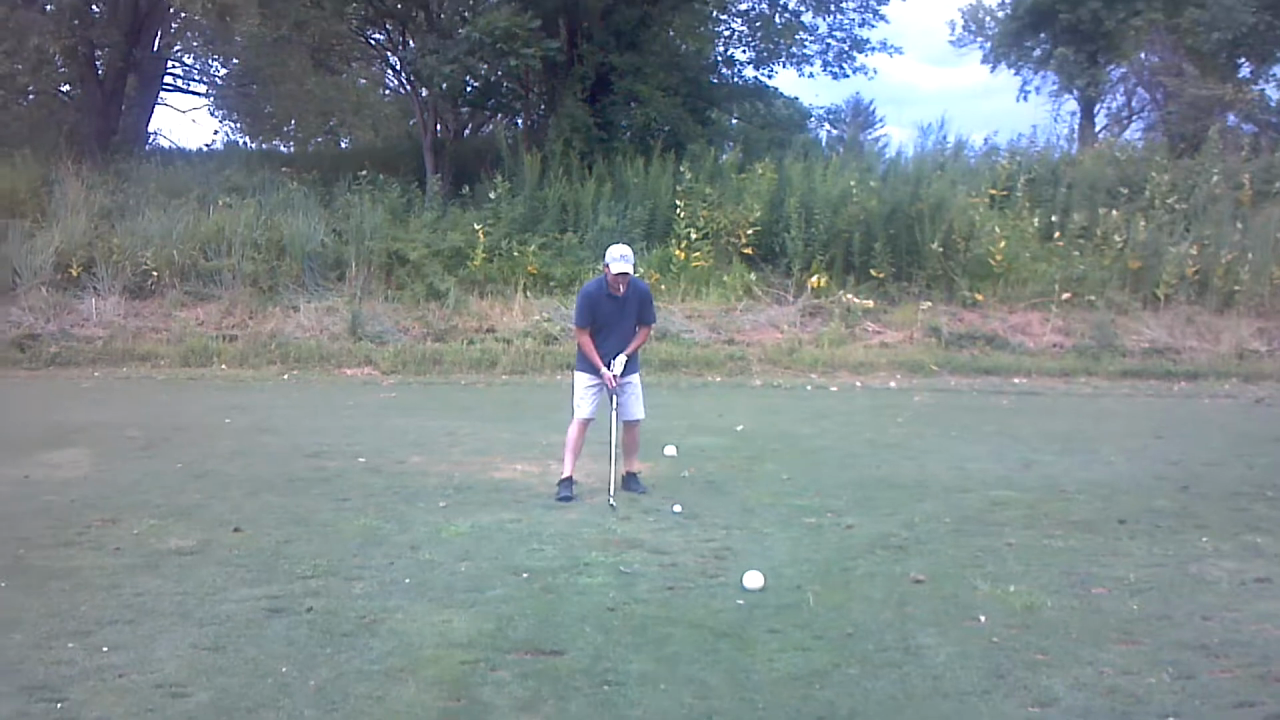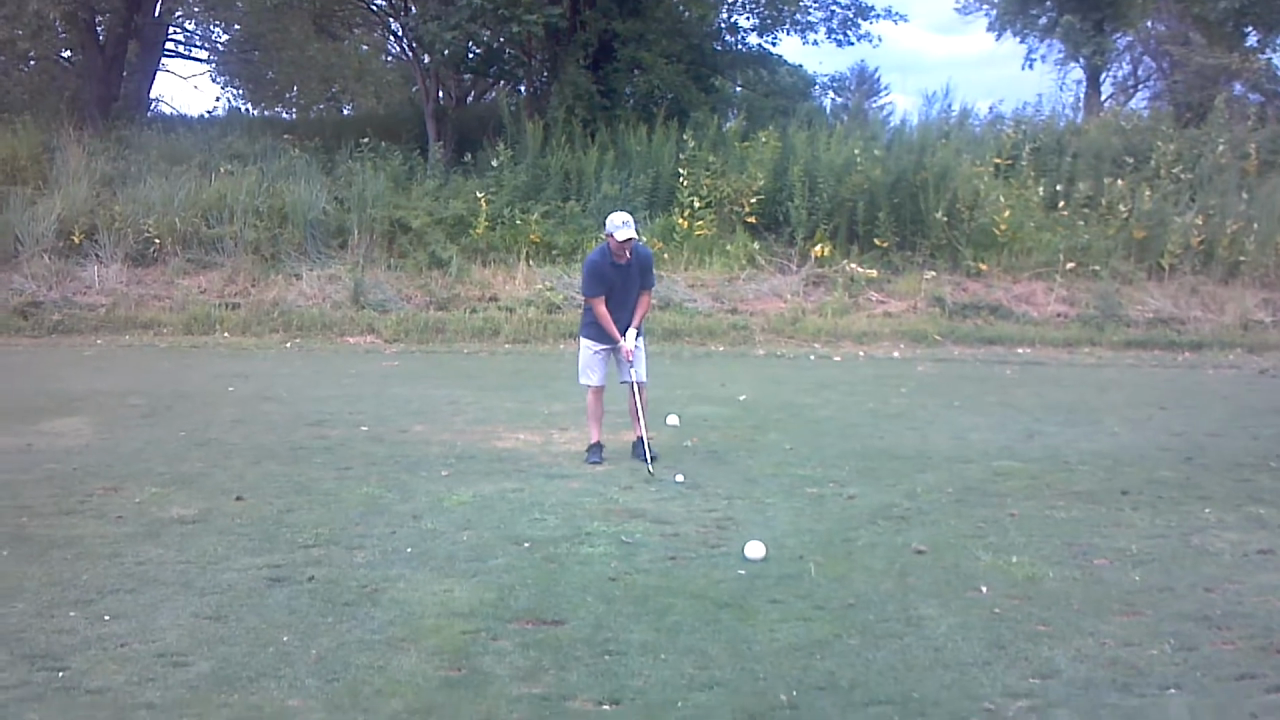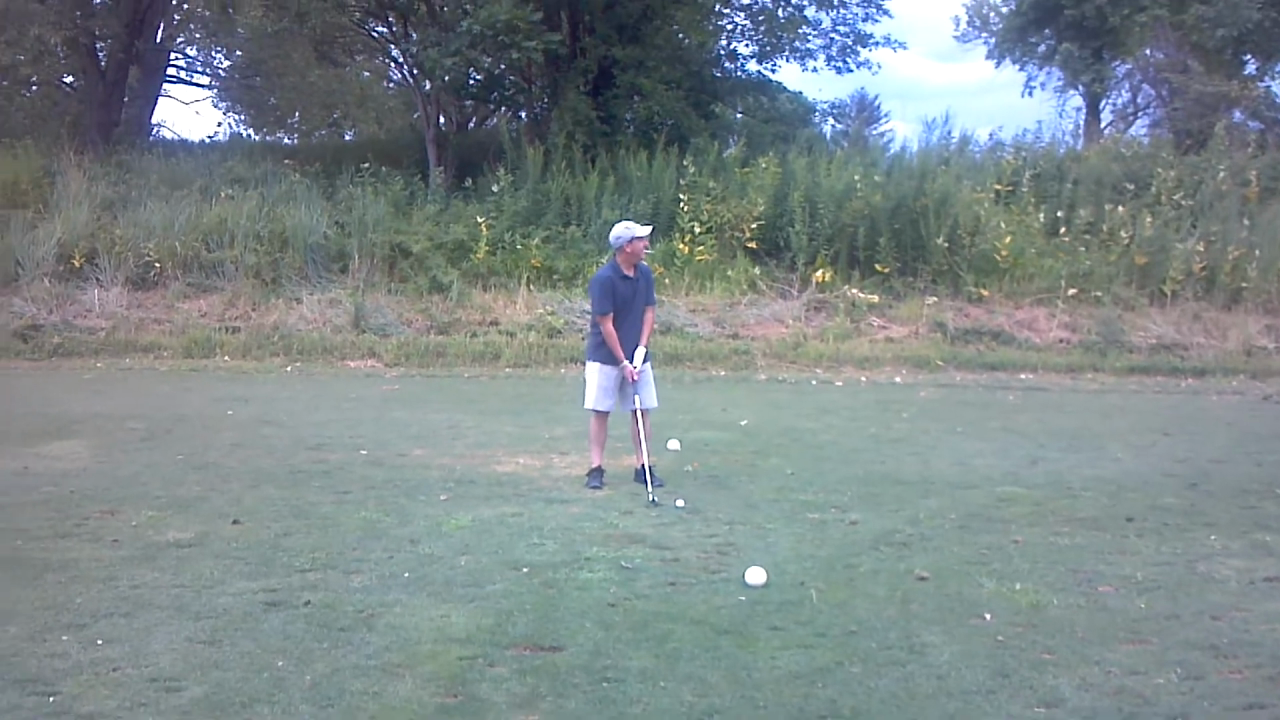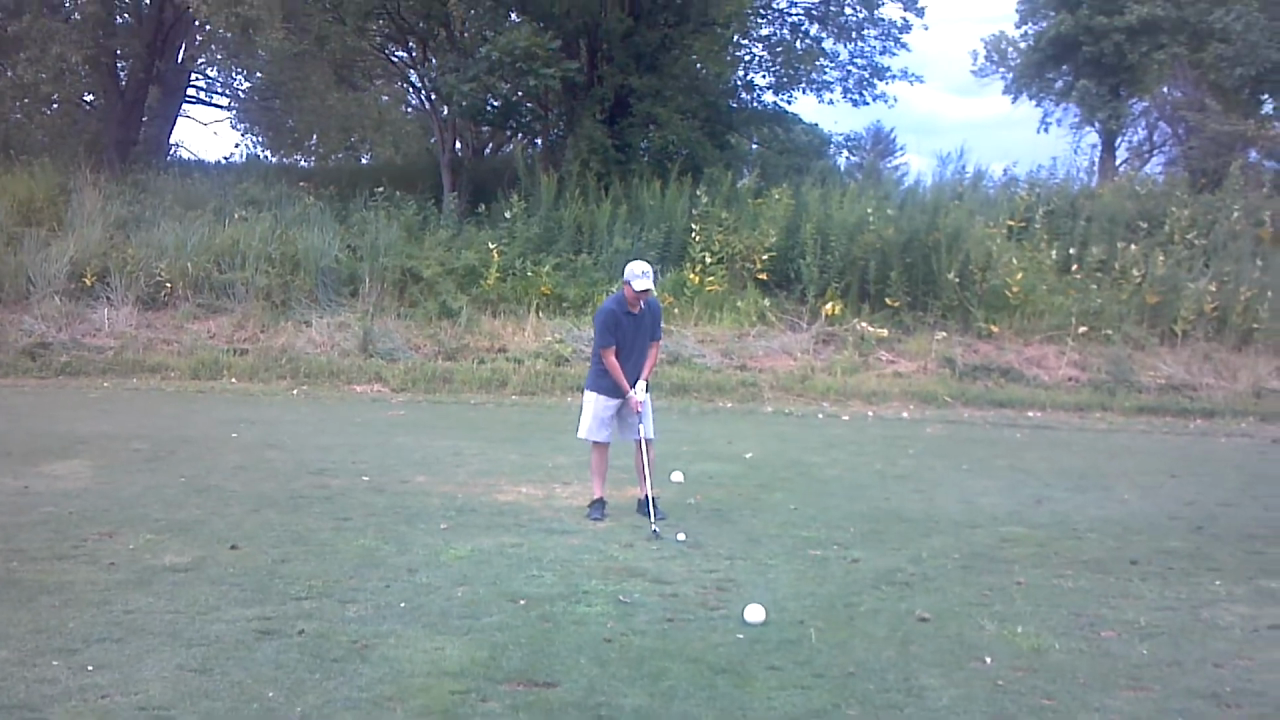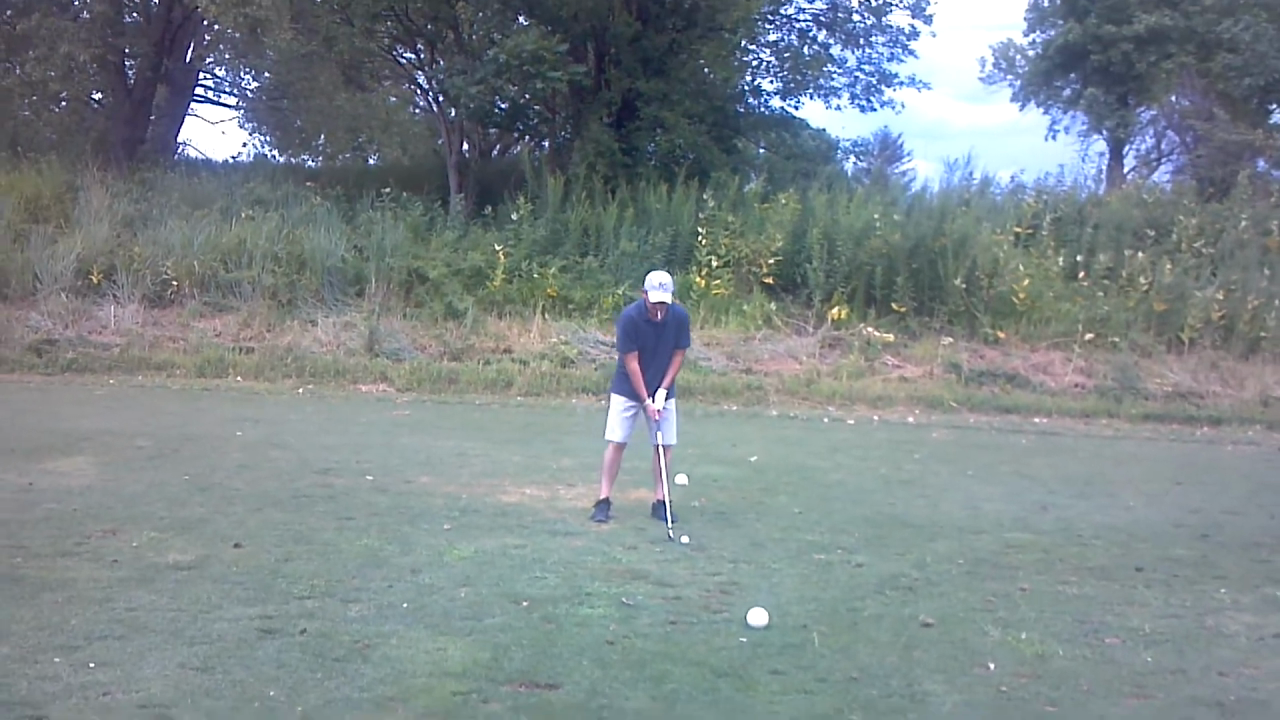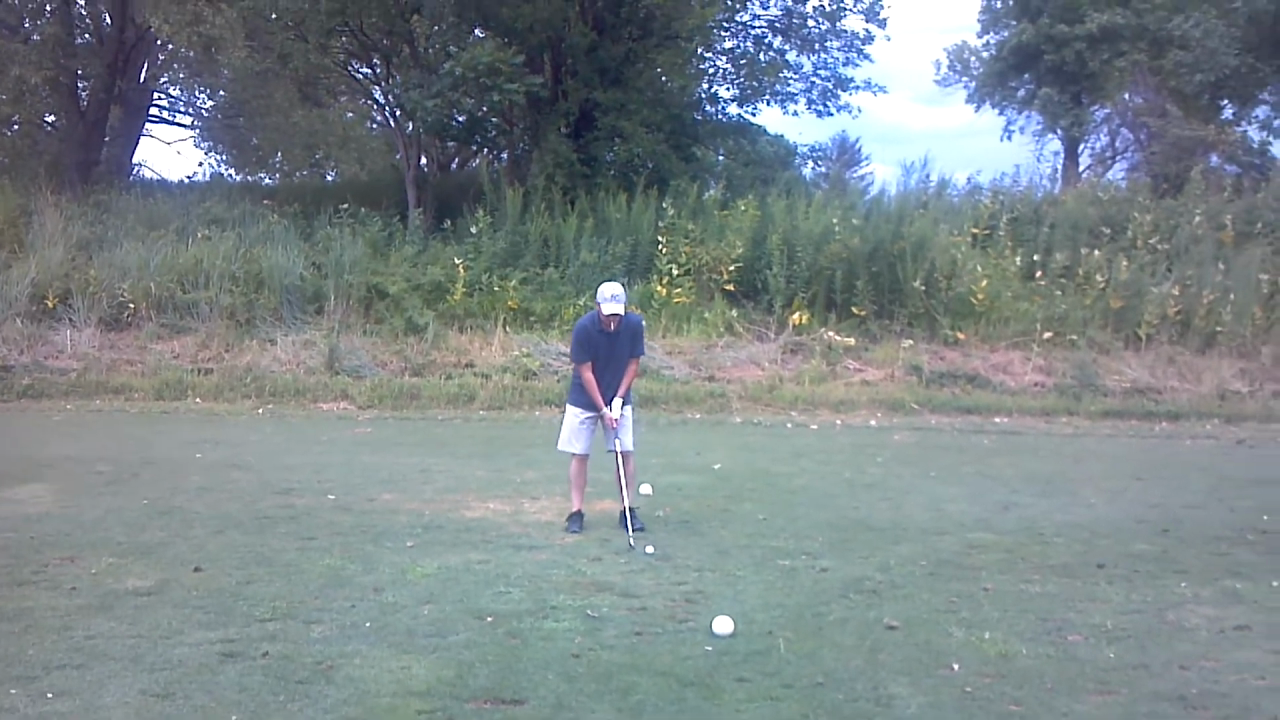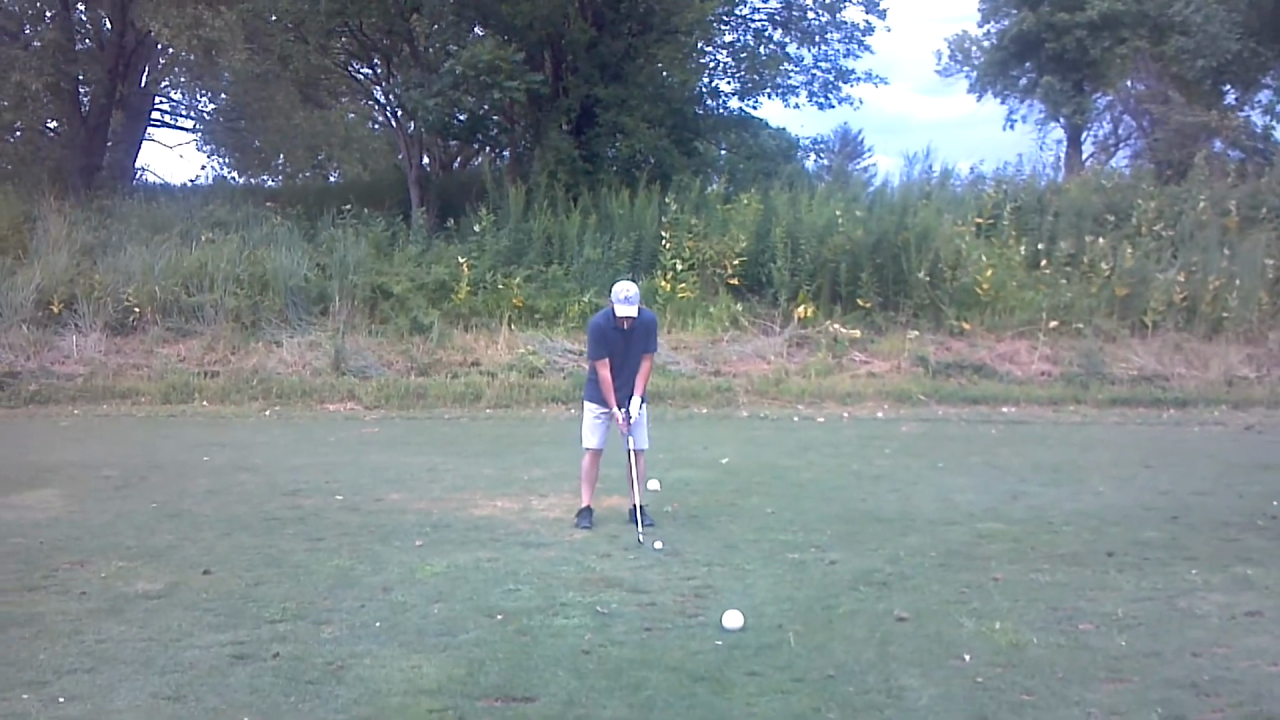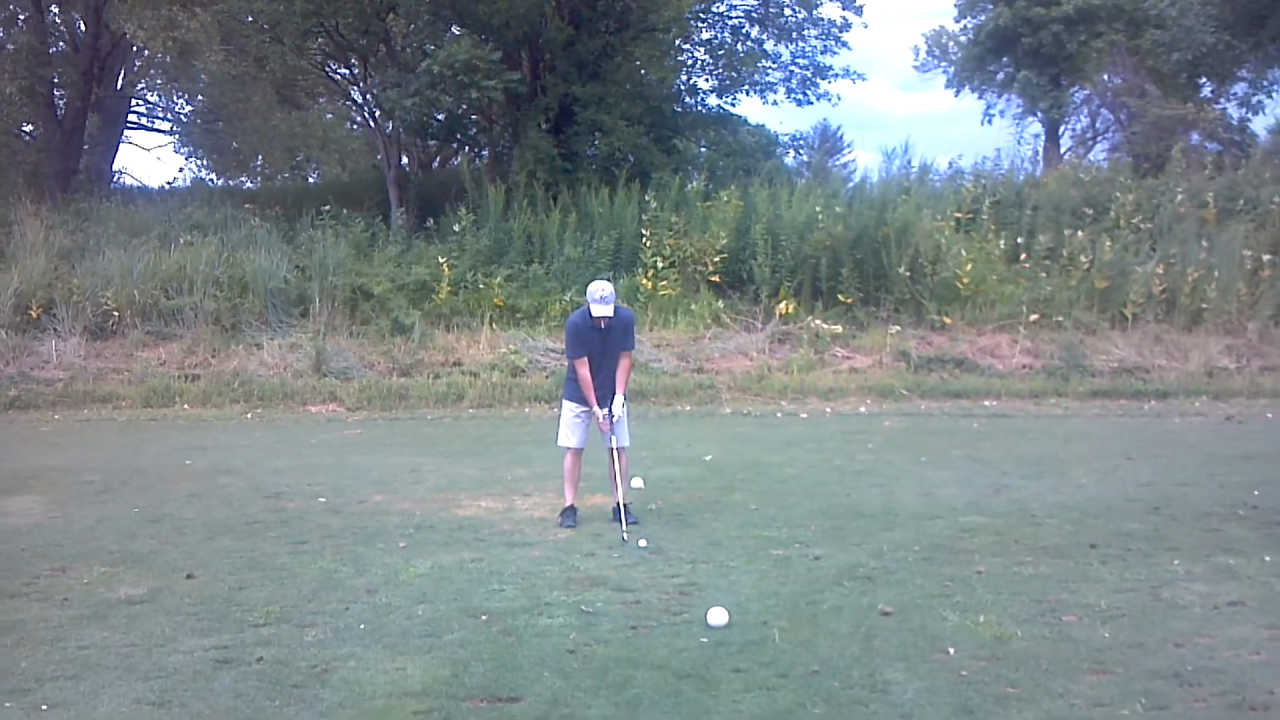
dt=0.5s
person 1, frame 1
left shoulder: (642, 291)
right shoulder: (590, 292)
left elbow: (645, 329)
right elbow: (582, 336)
left wrist: (625, 356)
right wrist: (602, 368)
left hip: (626, 367)
right hip: (590, 367)
left knee: (633, 421)
right knee: (581, 419)
left ankle: (630, 474)
right ankle: (566, 479)
person 1, frame 2
left shoulder: (644, 256)
right shoulder: (594, 262)
left elbow: (645, 295)
right elbow: (598, 307)
left wrist: (632, 330)
right wrist: (618, 340)
left hip: (630, 331)
right hip: (597, 333)
left knee: (638, 384)
right knee: (595, 387)
left ankle: (640, 441)
right ankle: (595, 444)
person 1, frame 3
left shoulder: (645, 274)
right shoulder: (603, 279)
left elbow: (648, 312)
right elbow: (605, 325)
left wrist: (641, 349)
right wrist: (622, 362)
left hip: (637, 355)
right hip: (605, 357)
left knee: (642, 410)
right knee: (601, 412)
left ankle: (642, 466)
right ankle: (595, 468)
person 1, frame 4
left shoulder: (653, 309)
right shoulder: (608, 311)
left elbow: (653, 347)
right elbow: (608, 357)
left wrist: (642, 382)
right wrist: (628, 393)
left hip: (637, 385)
right hip: (605, 387)
left knee: (645, 440)
right knee: (600, 442)
left ankle: (644, 498)
right ankle: (598, 499)
person 1, frame 5
left shoulder: (680, 316)
right shoulder: (629, 317)
left elbow: (678, 355)
right elbow: (631, 363)
left wrist: (662, 390)
right wrist: (646, 400)
left hip: (662, 391)
right hip: (627, 390)
left knee: (664, 445)
right knee: (617, 443)
left ankle: (660, 501)
right ankle: (603, 500)
person 1, frame 6
left shoulder: (634, 324)
right shoulder: (583, 328)
left elbow: (633, 364)
right elbow: (585, 372)
left wrist: (618, 399)
right wrist: (602, 409)
left hip: (618, 399)
right hip: (584, 400)
left knee: (625, 452)
right knee: (579, 455)
left ankle: (627, 509)
right ankle: (576, 512)
person 1, frame 7
left shoulder: (649, 321)
right shoulder: (598, 324)
left elbow: (646, 361)
right elbow: (603, 369)
left wrist: (636, 398)
right wrist: (613, 409)
left hip: (633, 396)
right hip: (599, 397)
left knee: (637, 450)
right knee: (593, 450)
left ankle: (636, 506)
right ankle: (585, 508)
person 1, frame 8
left shoulder: (626, 319)
right shoulder: (575, 323)
left elbow: (625, 359)
right elbow: (582, 368)
left wrist: (619, 396)
right wrist: (594, 408)
left hip: (612, 395)
right hip: (578, 396)
left knee: (619, 448)
right knee: (574, 449)
left ankle: (620, 504)
right ankle: (569, 507)
